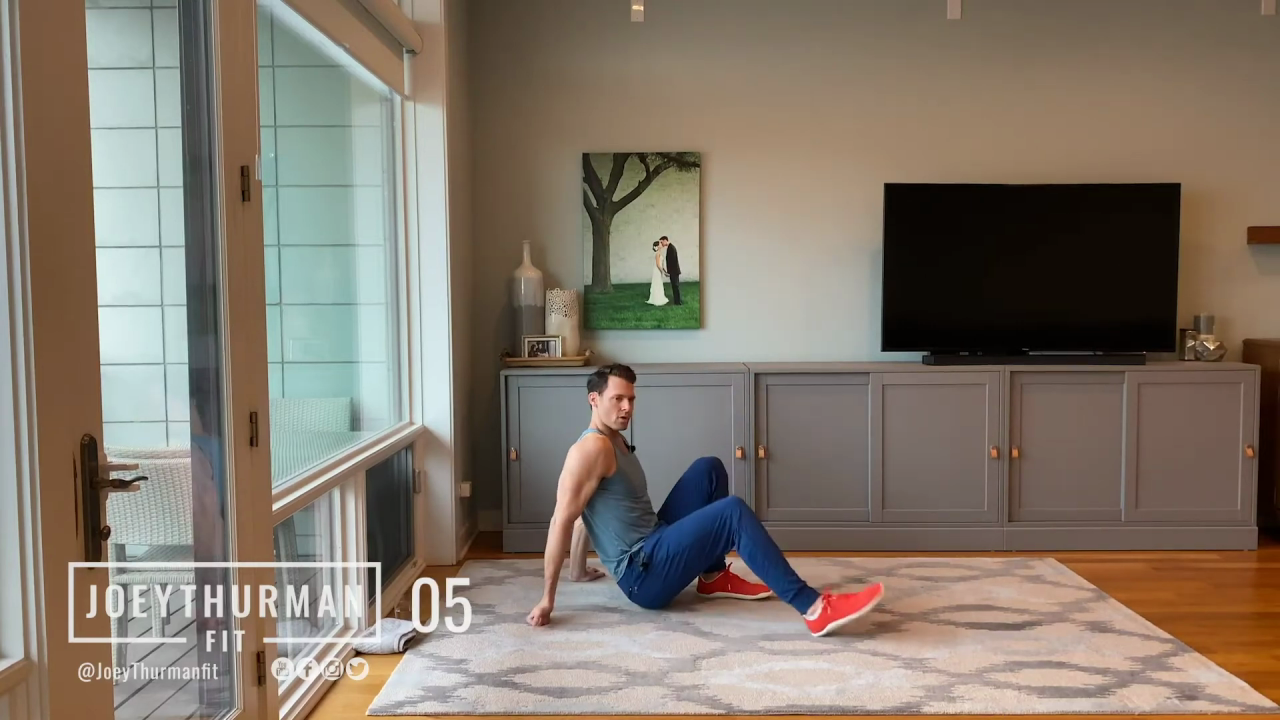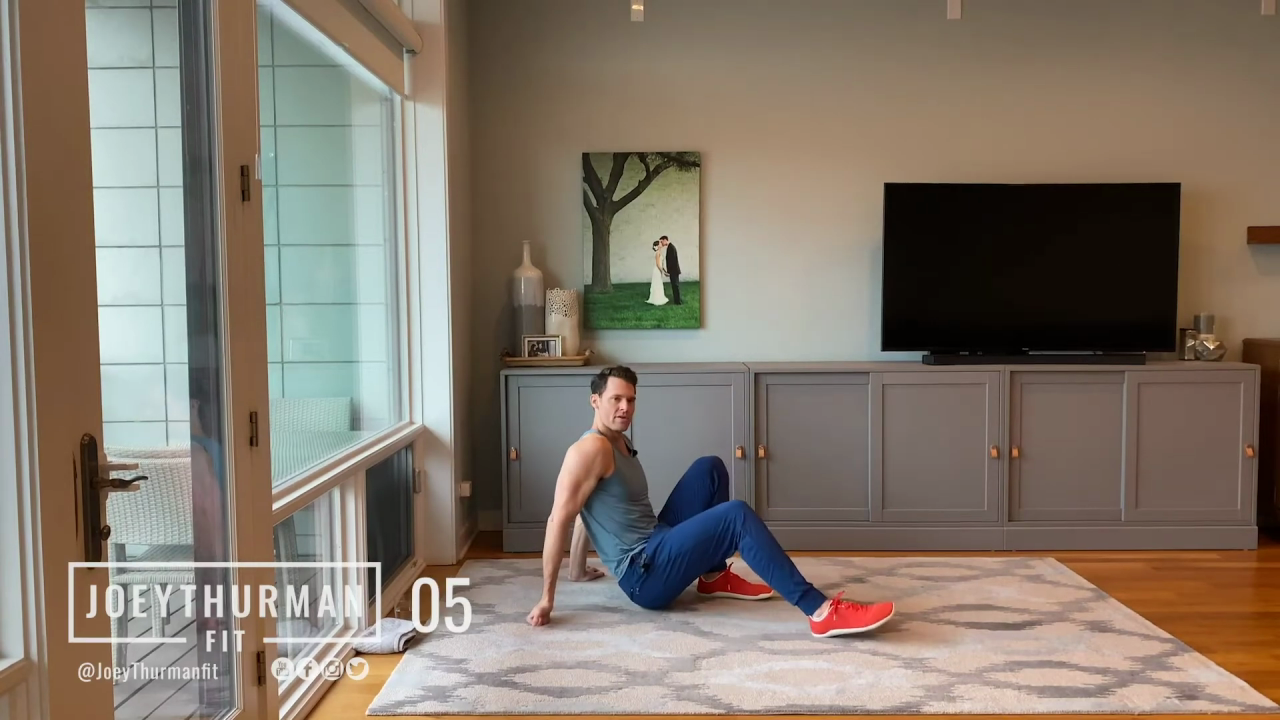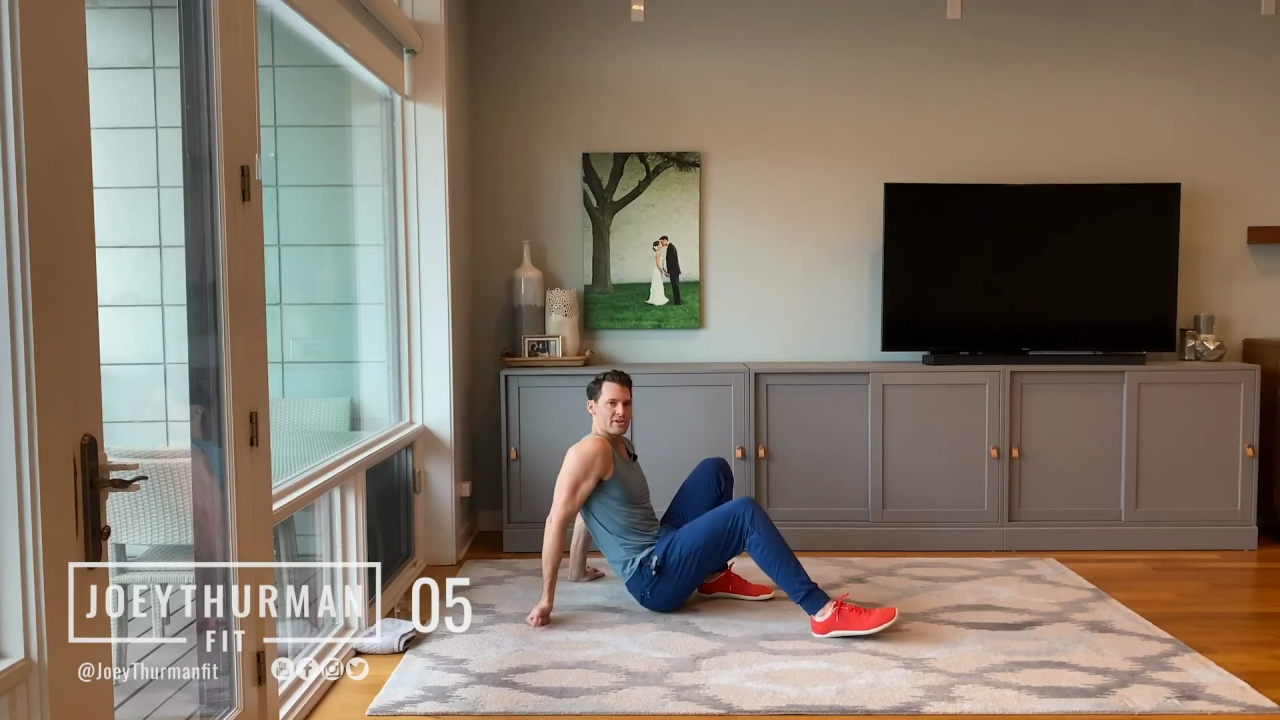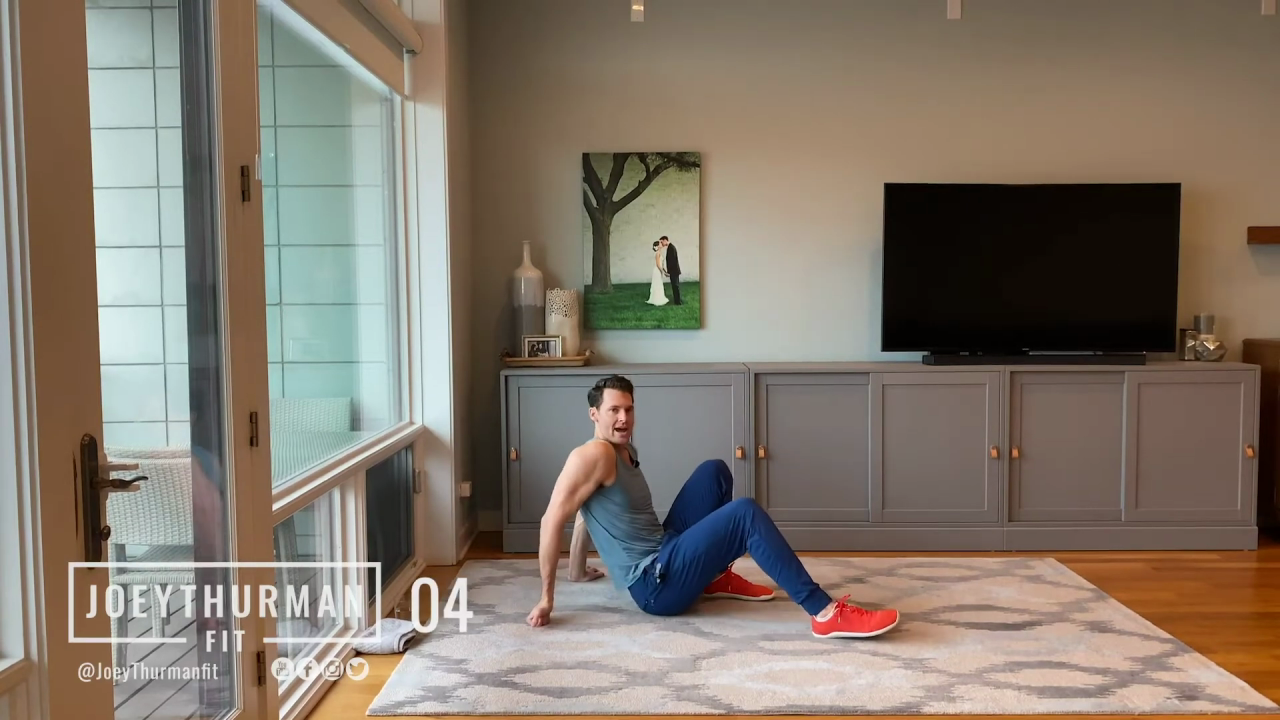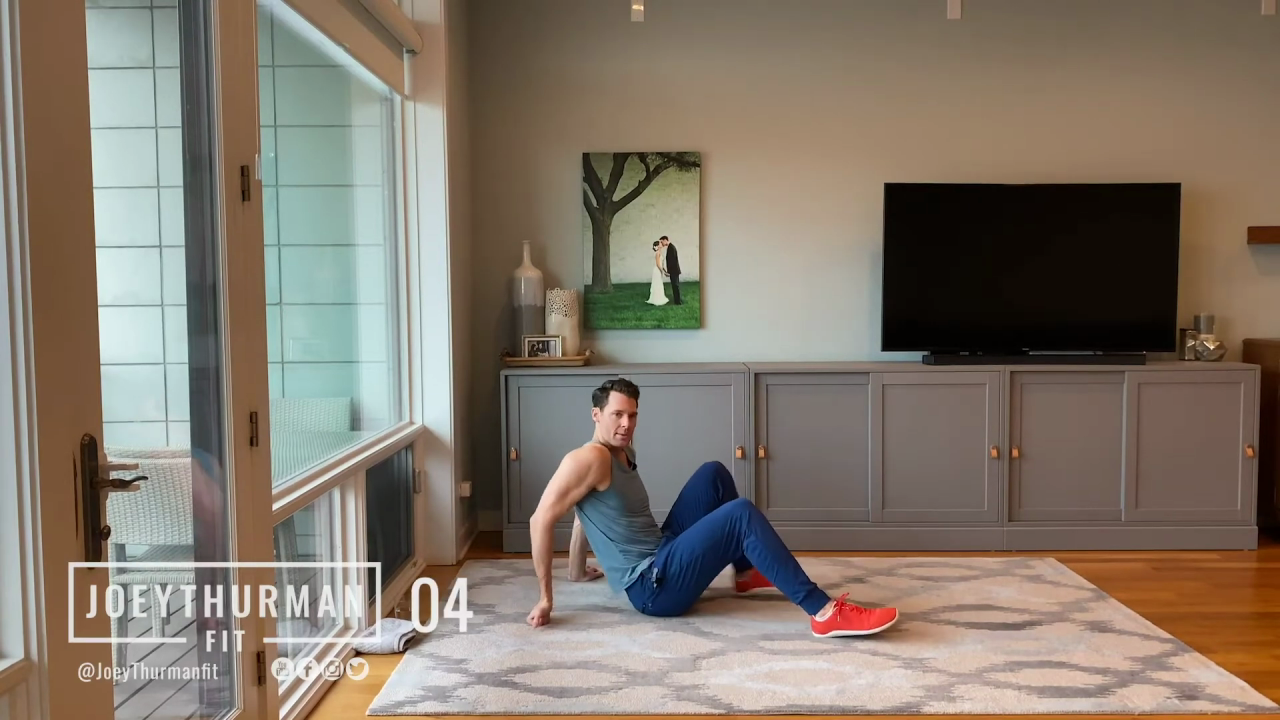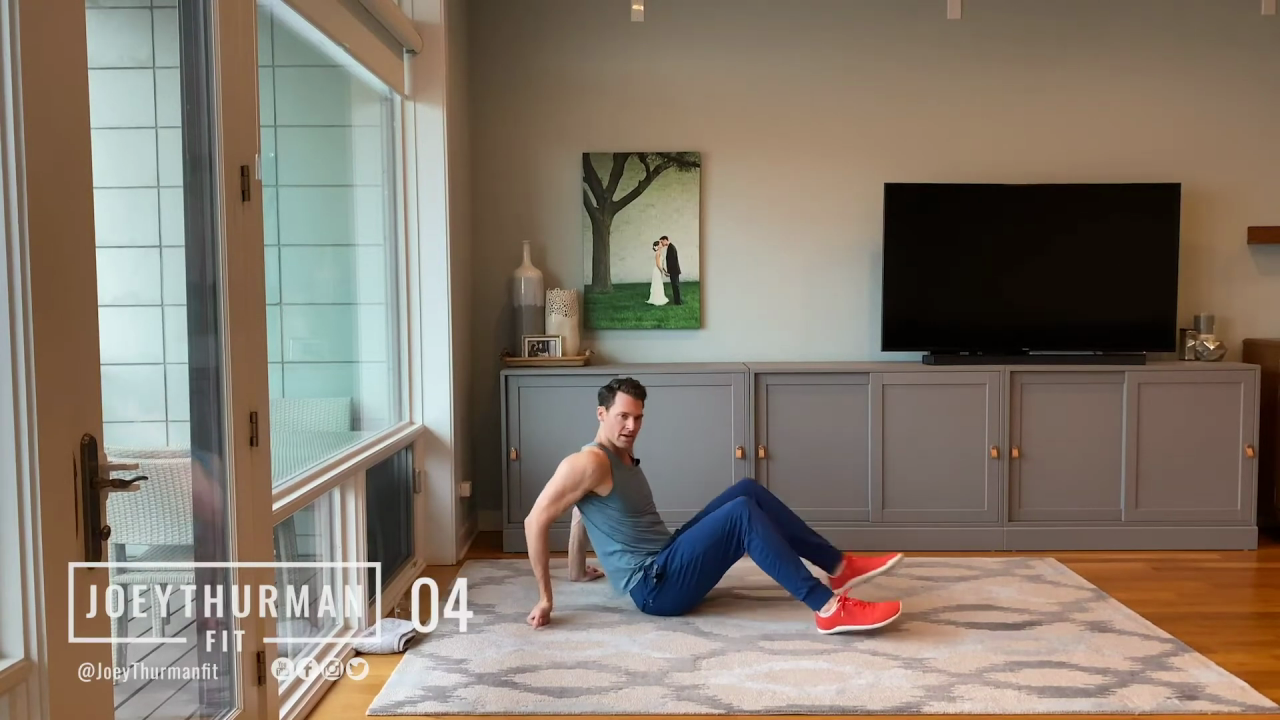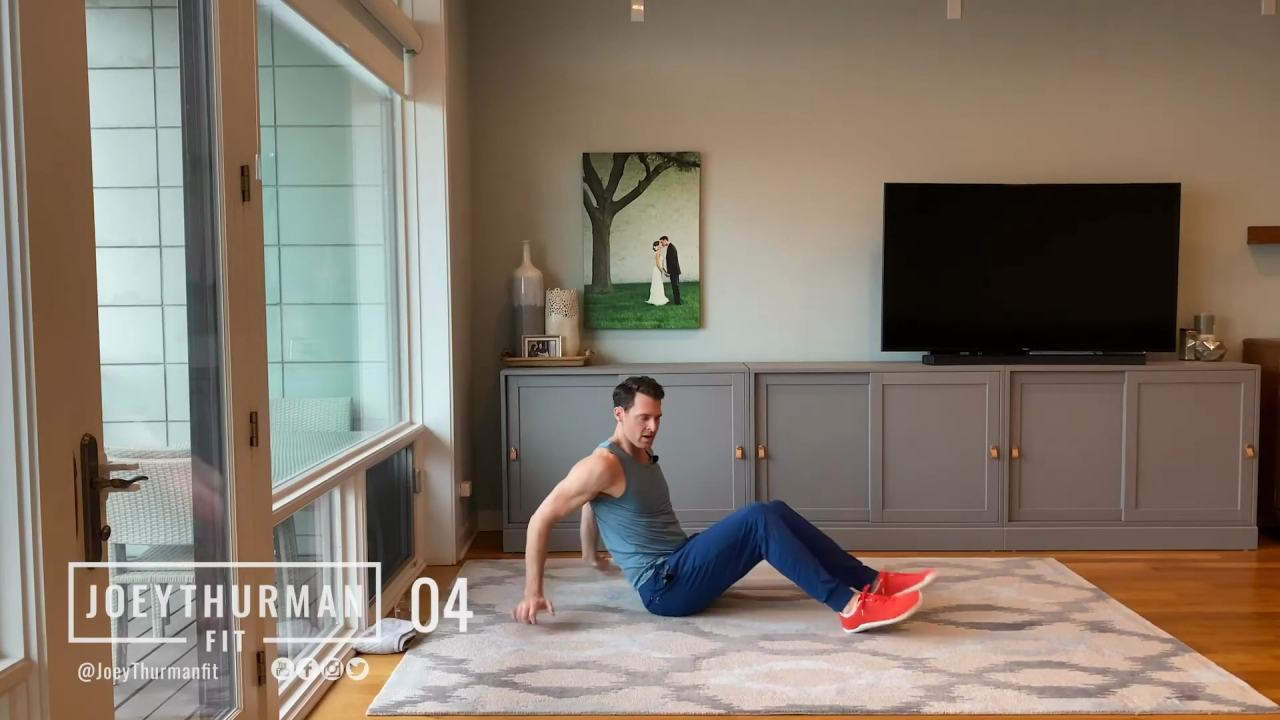
dt=0.2s
person 1, frame 1
left shoulder: (615, 441)
right shoulder: (591, 449)
left elbow: (586, 515)
right elbow: (562, 519)
left wrist: (579, 570)
right wrist: (547, 599)
left hip: (655, 545)
right hip: (643, 575)
left knee: (710, 468)
right knee: (733, 512)
left ankle: (714, 577)
right ankle: (815, 608)
person 1, frame 2
left shoulder: (620, 443)
right shoulder: (590, 449)
left elbow: (589, 512)
right elbow: (559, 519)
left wrist: (578, 570)
right wrist: (547, 598)
left hip: (658, 545)
right hip: (645, 576)
left knee: (710, 468)
right knee: (738, 516)
left ankle: (714, 577)
right ankle: (821, 612)
person 1, frame 3
left shoulder: (622, 446)
right shoulder: (591, 451)
left elbow: (587, 512)
right elbow: (557, 519)
left wrist: (578, 570)
right wrist: (547, 598)
left hip: (663, 546)
right hip: (653, 578)
left knee: (715, 469)
right knee: (745, 512)
left ankle: (715, 578)
right ankle: (824, 612)
person 1, frame 4
left shoulder: (625, 451)
right shoulder: (593, 455)
left elbow: (588, 513)
right elbow: (553, 520)
left wrist: (577, 570)
right wrist: (546, 598)
left hip: (666, 552)
right hip: (656, 584)
left knee: (714, 471)
right knee: (746, 513)
left ankle: (718, 577)
right ankle: (825, 613)
person 1, frame 5
left shoulder: (623, 452)
right shoulder: (589, 459)
left elbow: (585, 515)
right elbow: (541, 520)
left wrist: (578, 569)
right wrist: (546, 597)
left hip: (663, 555)
right hip: (652, 589)
left knee: (712, 473)
right knee: (741, 514)
left ankle: (748, 572)
right ankle: (824, 613)
person 1, frame 6
left shoulder: (623, 453)
right shoulder: (589, 463)
left elbow: (582, 512)
right elbow: (536, 521)
left wrist: (578, 568)
right wrist: (545, 596)
left hip: (669, 558)
right hip: (656, 587)
left knee: (749, 491)
right knee: (743, 511)
left ankle: (841, 567)
right ankle: (830, 607)
person 1, frame 7
left shoulder: (643, 454)
right shoulder: (602, 465)
right elbow: (541, 519)
left wrist: (593, 556)
right wrist: (533, 591)
left hip: (683, 560)
right hip: (666, 588)
left knee: (777, 511)
right knee: (758, 518)
left ankle: (875, 582)
right ankle: (851, 607)
